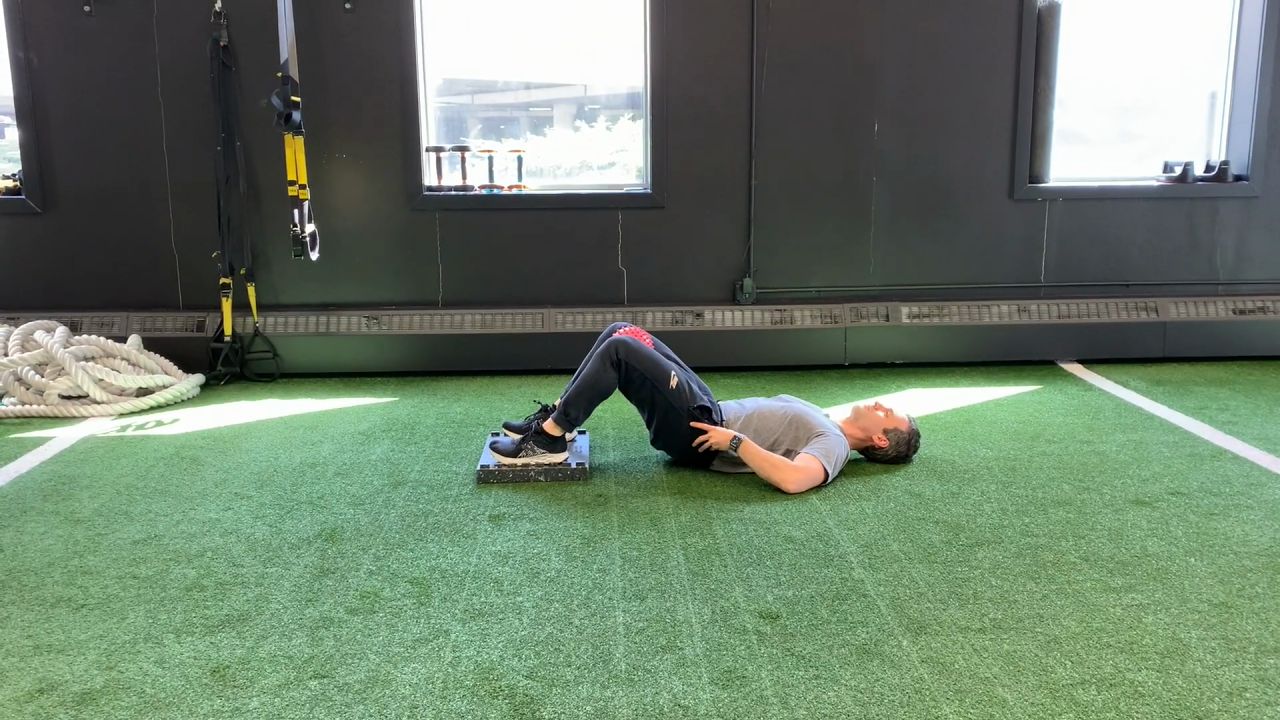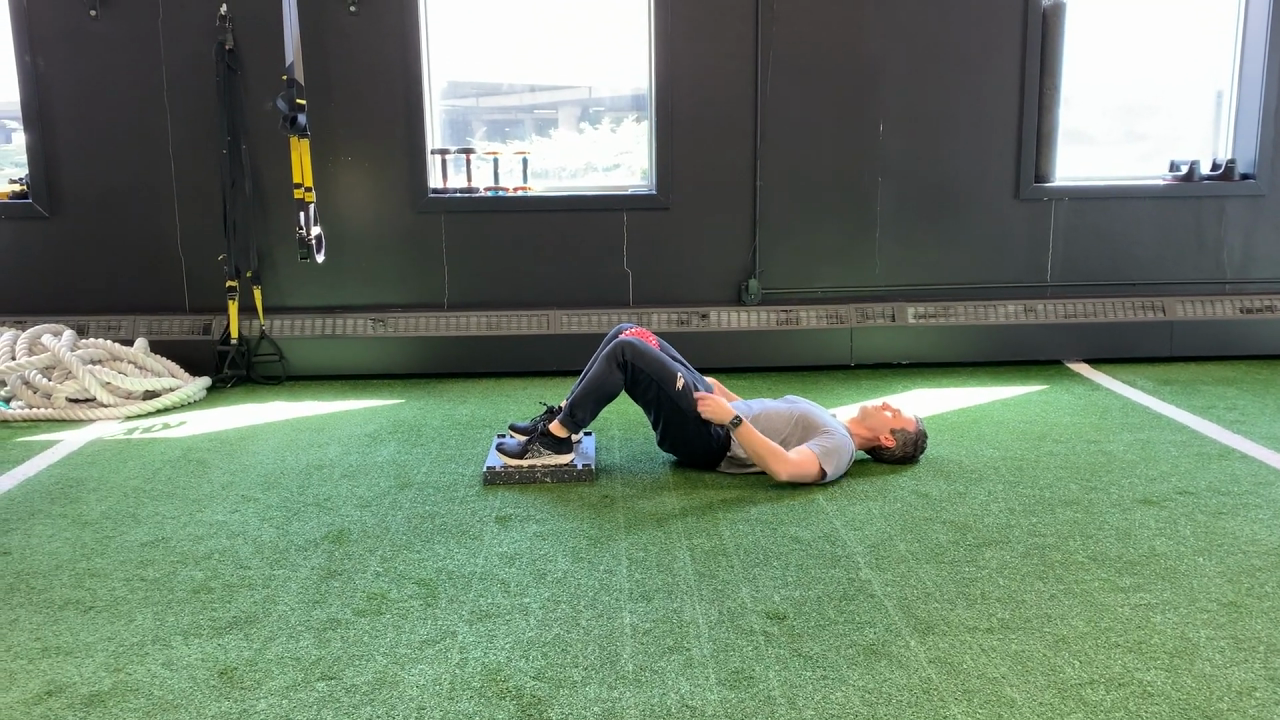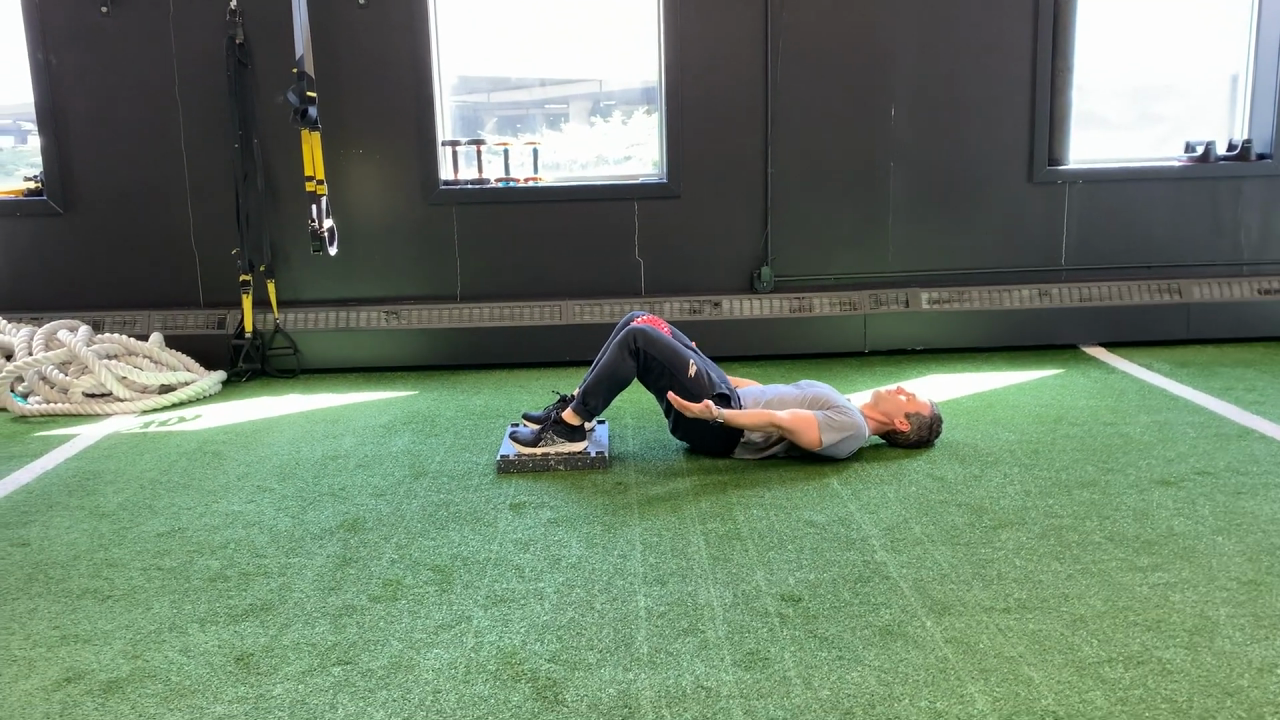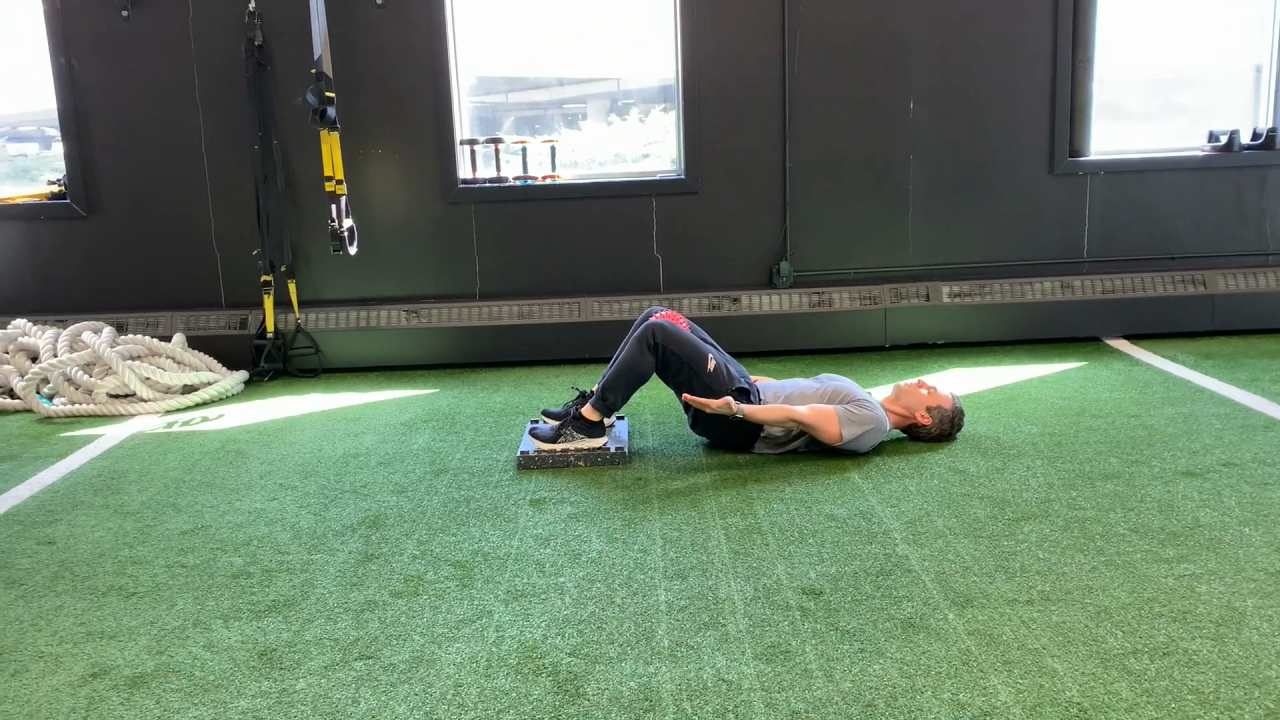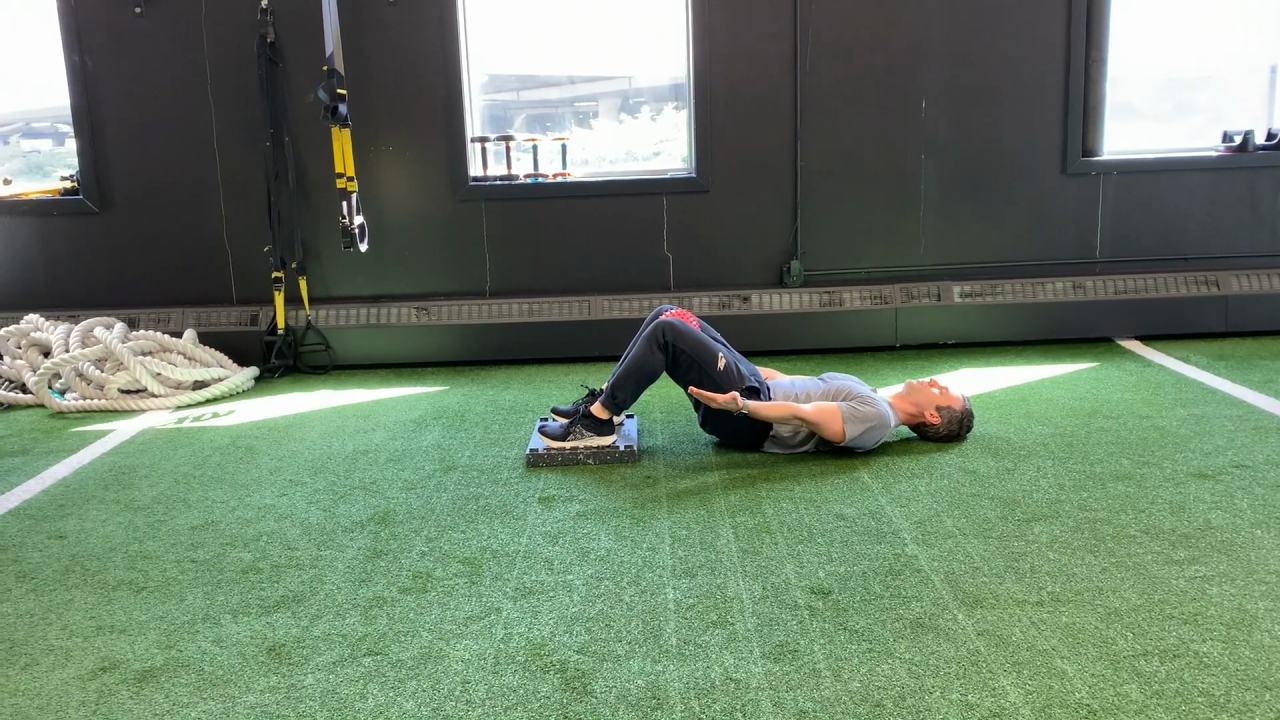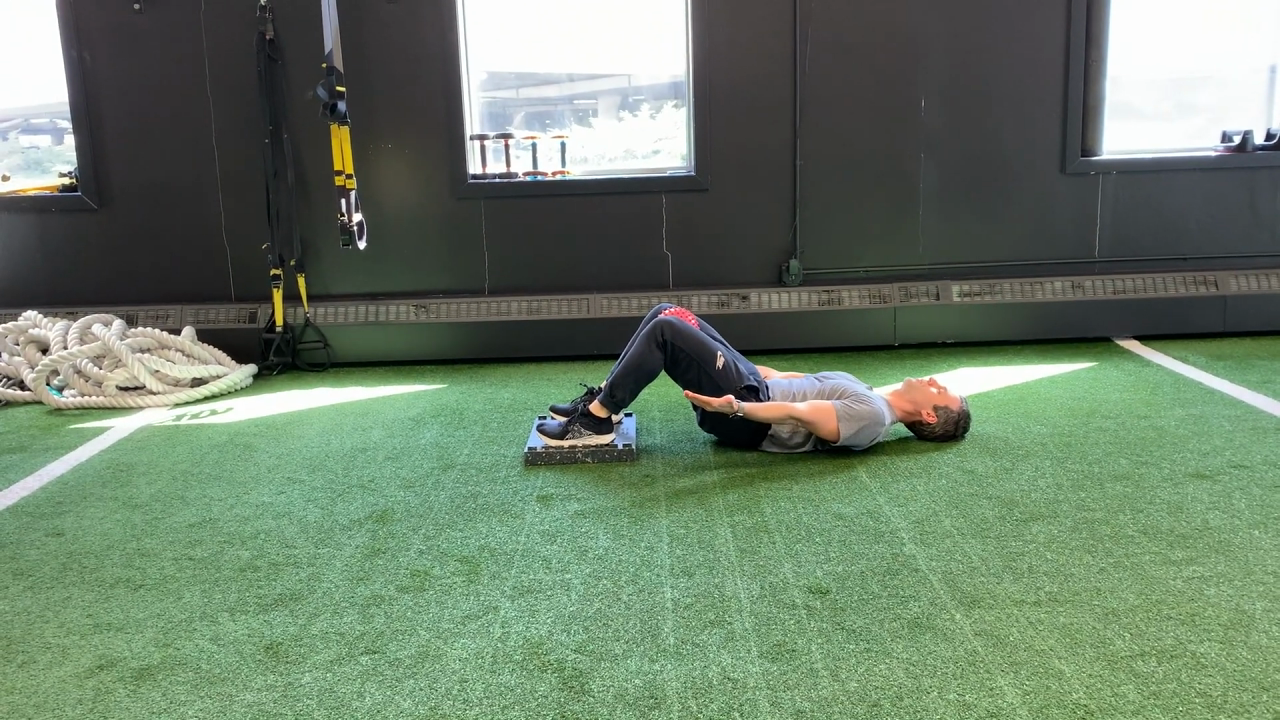
dt=0.5s
person 1, frame 1
left shoulder: (833, 445)
right shoulder: (823, 423)
left elbow: (791, 479)
left wrist: (734, 440)
left hip: (697, 432)
right hip: (709, 412)
left knee: (619, 349)
right knee: (622, 333)
left ankle: (549, 438)
right ankle: (555, 415)
person 1, frame 2
left shoulder: (839, 447)
right shoulder: (829, 424)
left elbow: (782, 467)
left wrist: (730, 418)
right wrist: (714, 390)
left hip: (708, 439)
right hip: (717, 421)
left knee: (625, 351)
right knee: (629, 334)
left ankle: (555, 440)
right ankle: (560, 417)
person 1, frame 3
left shoulder: (850, 429)
right shoulder: (843, 410)
left elbow: (777, 422)
left wrist: (714, 414)
right wrist: (709, 370)
left hip: (722, 430)
right hip: (728, 399)
left knee: (638, 338)
right knee: (641, 322)
left ankle: (569, 427)
right ankle: (574, 405)
person 1, frame 4
left shoulder: (871, 423)
right shoulder: (864, 404)
left elbow: (798, 418)
left wrist: (734, 409)
right wrist: (742, 384)
left hip: (741, 423)
right hip: (747, 392)
left knee: (656, 334)
right knee: (659, 318)
left ankle: (588, 423)
right ankle: (594, 401)
person 1, frame 5
left shoulder: (876, 419)
right shoulder: (870, 398)
left elbow: (803, 414)
left wrist: (739, 405)
right wrist: (755, 373)
left hip: (749, 420)
right hip: (756, 388)
left knee: (666, 332)
right knee: (669, 316)
left ankle: (597, 420)
right ankle: (604, 400)
person 1, frame 6
left shoulder: (872, 418)
right shoulder: (866, 396)
left elbow: (799, 414)
left wrist: (734, 408)
right wrist: (754, 371)
left hip: (748, 419)
right hip: (755, 387)
left knee: (666, 330)
right knee: (668, 314)
left ankle: (596, 420)
right ankle: (602, 397)
